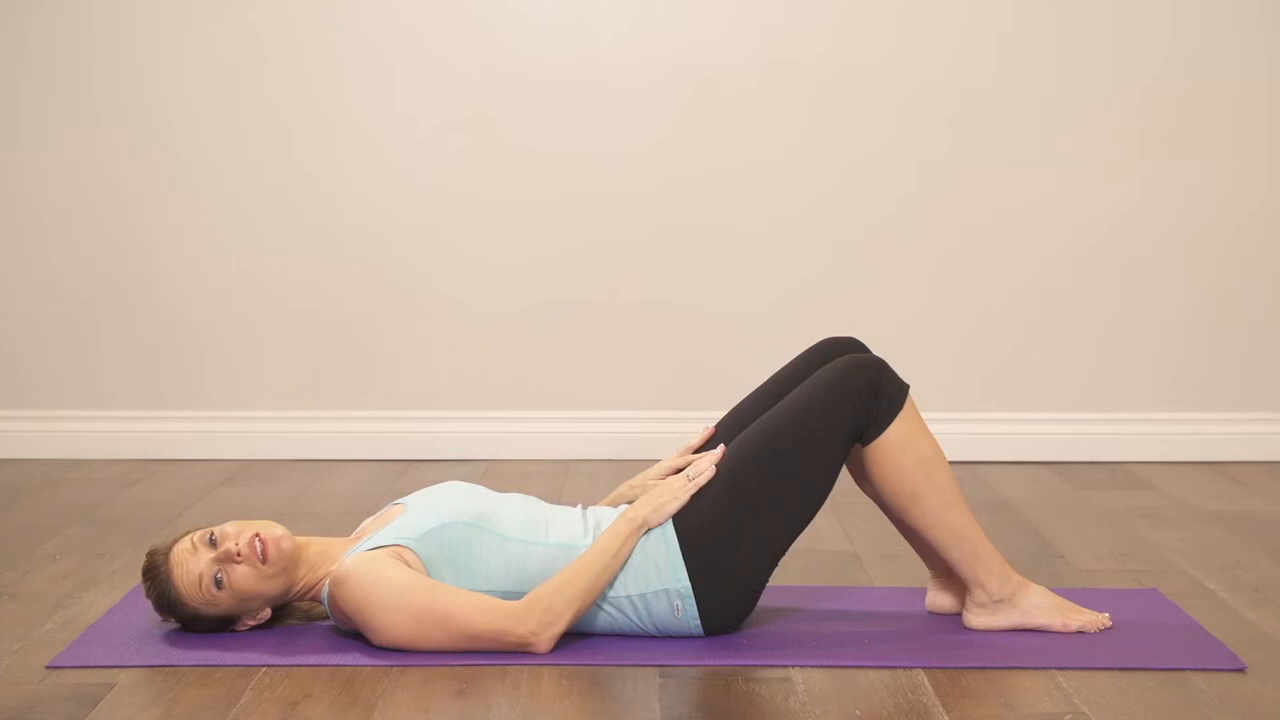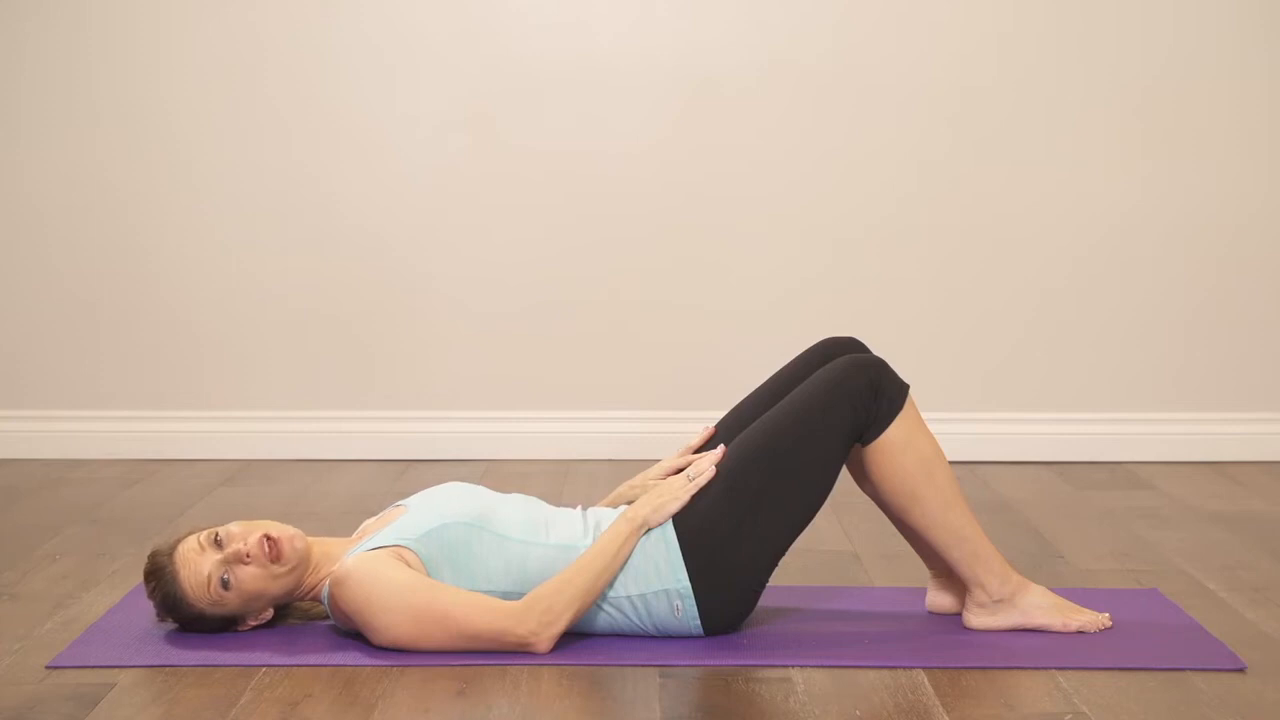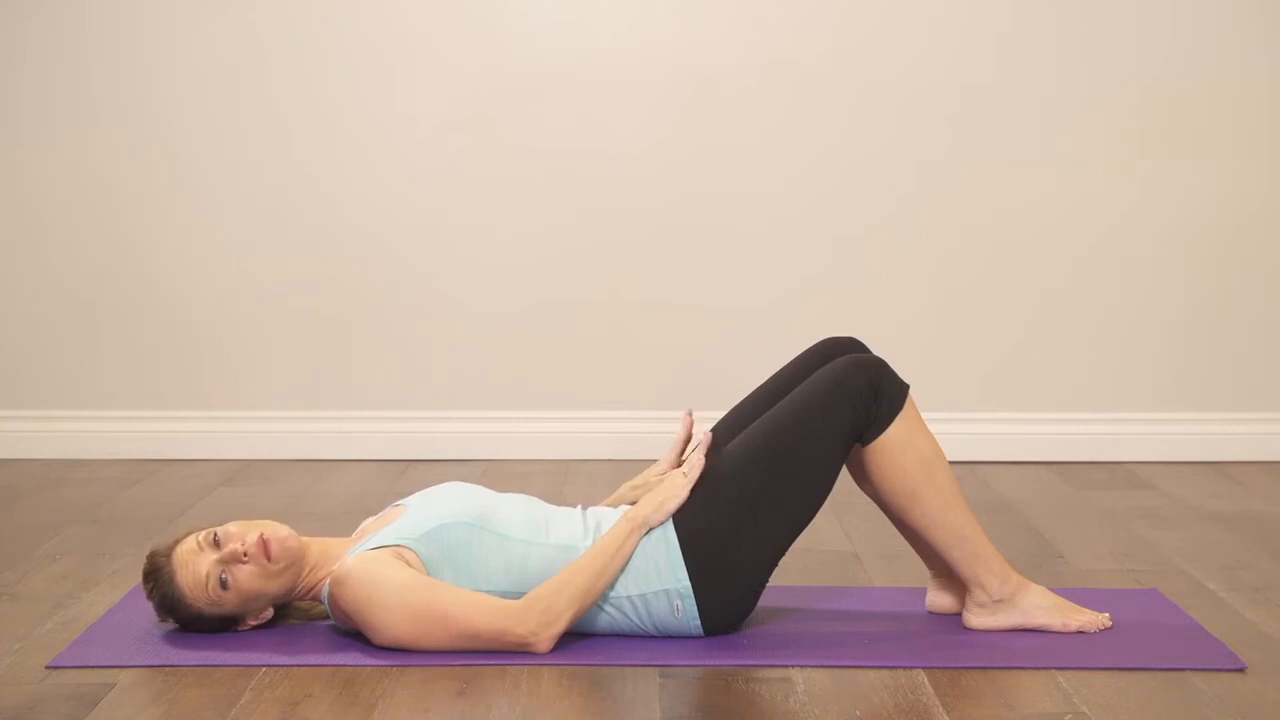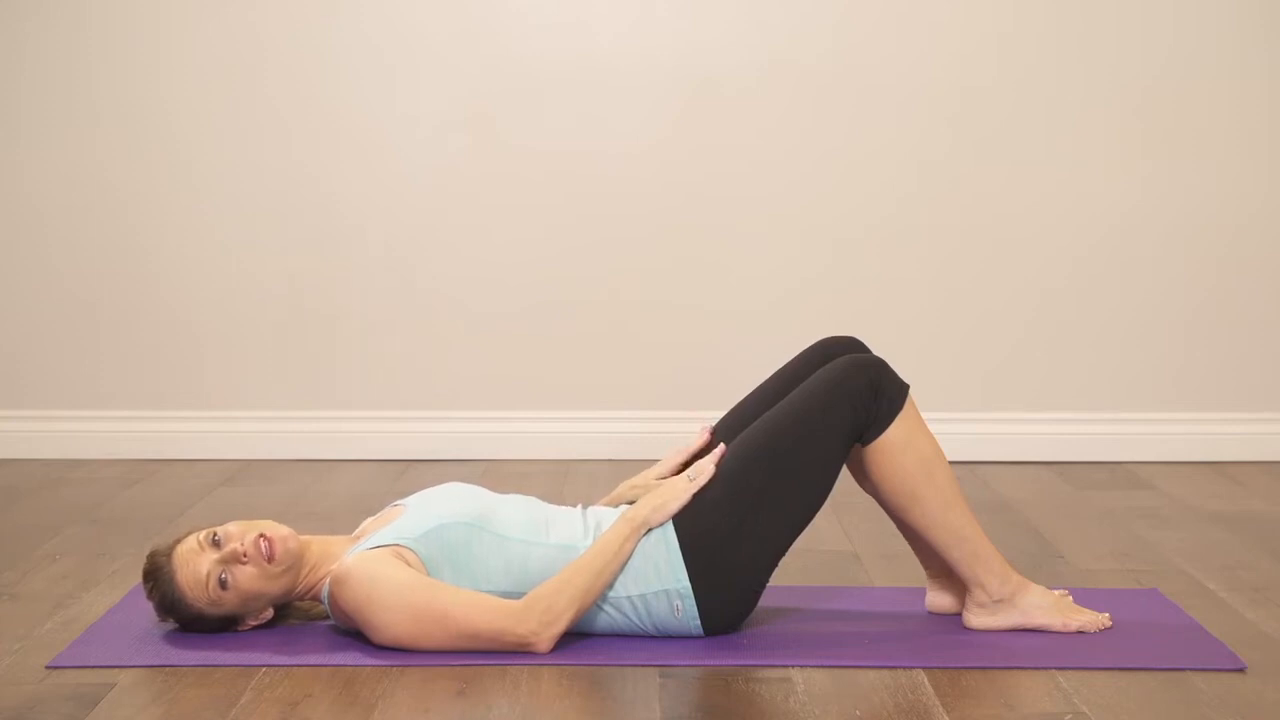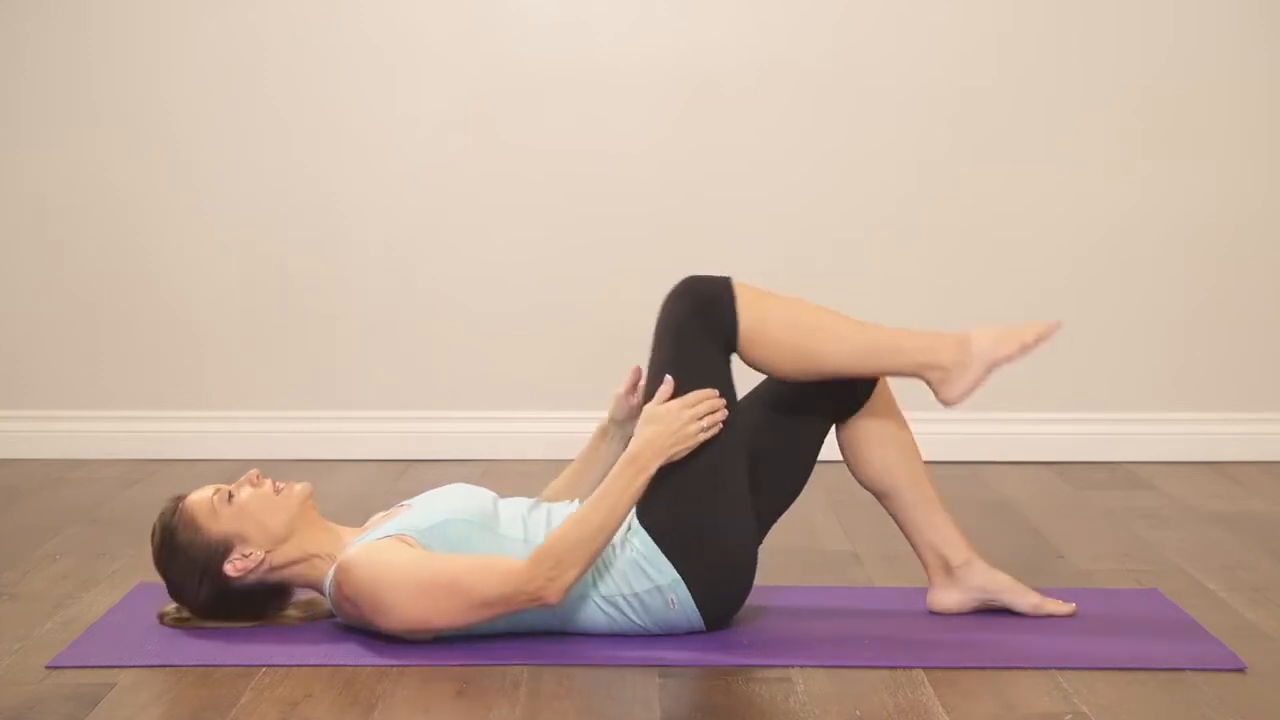
dt=1s
person 1, frame 1
left shoulder: (374, 535)
right shoulder: (360, 589)
right elbow: (531, 626)
left wrist: (637, 489)
right wrist: (638, 515)
left hip: (649, 537)
right hip: (684, 575)
left knee: (843, 358)
right knee: (861, 386)
left ankle: (956, 579)
right ankle: (996, 589)
person 1, frame 2
left shoulder: (373, 535)
right shoulder: (361, 591)
right elbow: (532, 625)
left wrist: (636, 488)
right wrist: (640, 516)
left hip: (651, 538)
right hip: (683, 579)
left knee: (842, 358)
right knee: (861, 386)
left ankle: (956, 581)
right ankle: (996, 591)
person 1, frame 3
left shoulder: (374, 535)
right shoulder: (362, 589)
right elbow: (531, 624)
left wrist: (638, 490)
right wrist: (642, 514)
left hip: (651, 536)
right hip: (685, 575)
left knee: (843, 357)
right knee: (861, 386)
left ankle: (956, 580)
right ankle: (996, 591)
person 1, frame 4
left shoulder: (373, 534)
right shoulder: (362, 590)
right elbow: (532, 624)
left wrist: (629, 491)
right wrist: (641, 517)
left hip: (653, 537)
right hip: (687, 577)
left knee: (842, 356)
right knee: (860, 388)
left ankle: (953, 578)
right ankle: (996, 591)
person 1, frame 5
left shoulder: (373, 539)
right shoulder: (368, 581)
right elbow: (542, 580)
left wrist: (613, 427)
right wrist: (645, 455)
left hip: (657, 550)
right hip: (678, 574)
left knee: (842, 375)
right knee: (698, 303)
left ankle: (955, 572)
right ankle: (948, 357)
